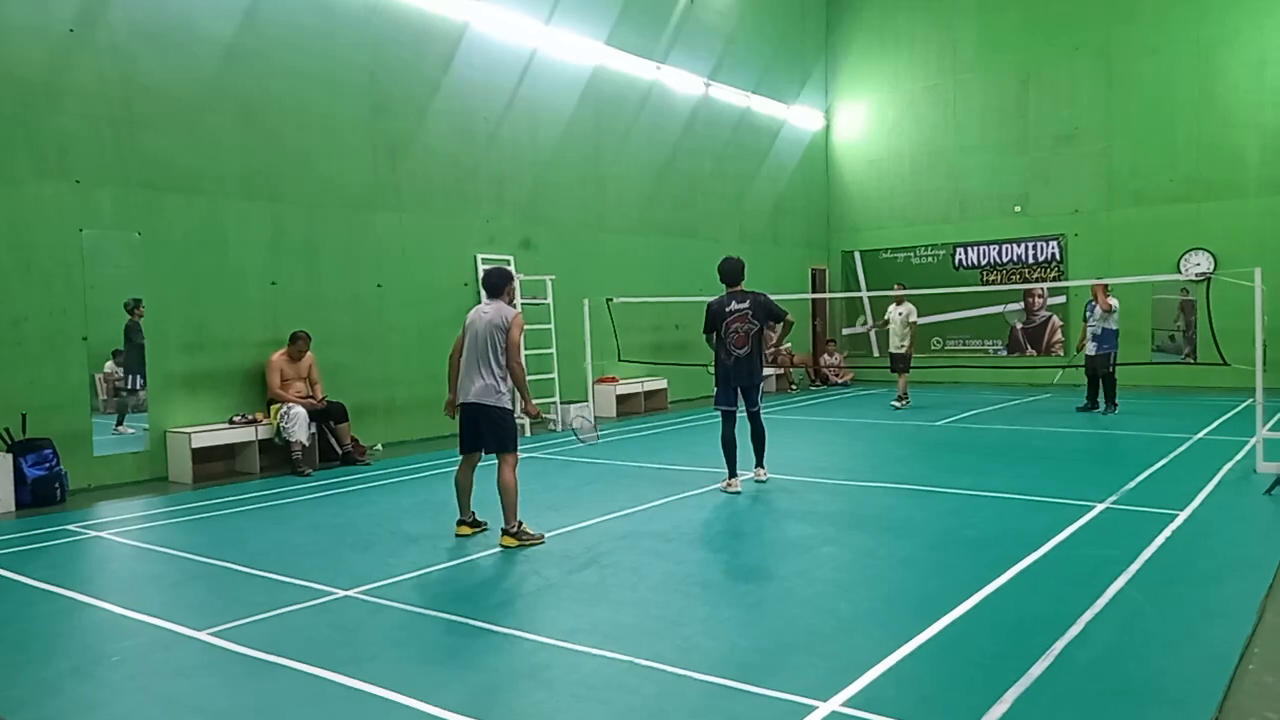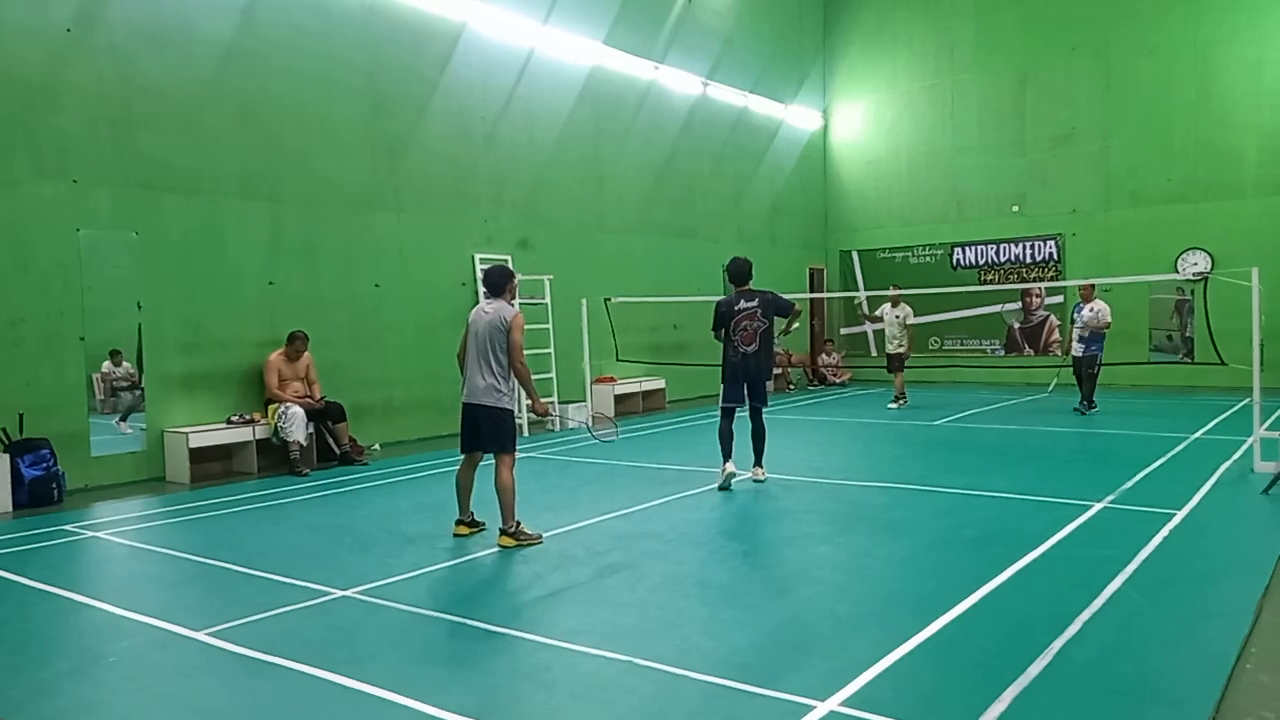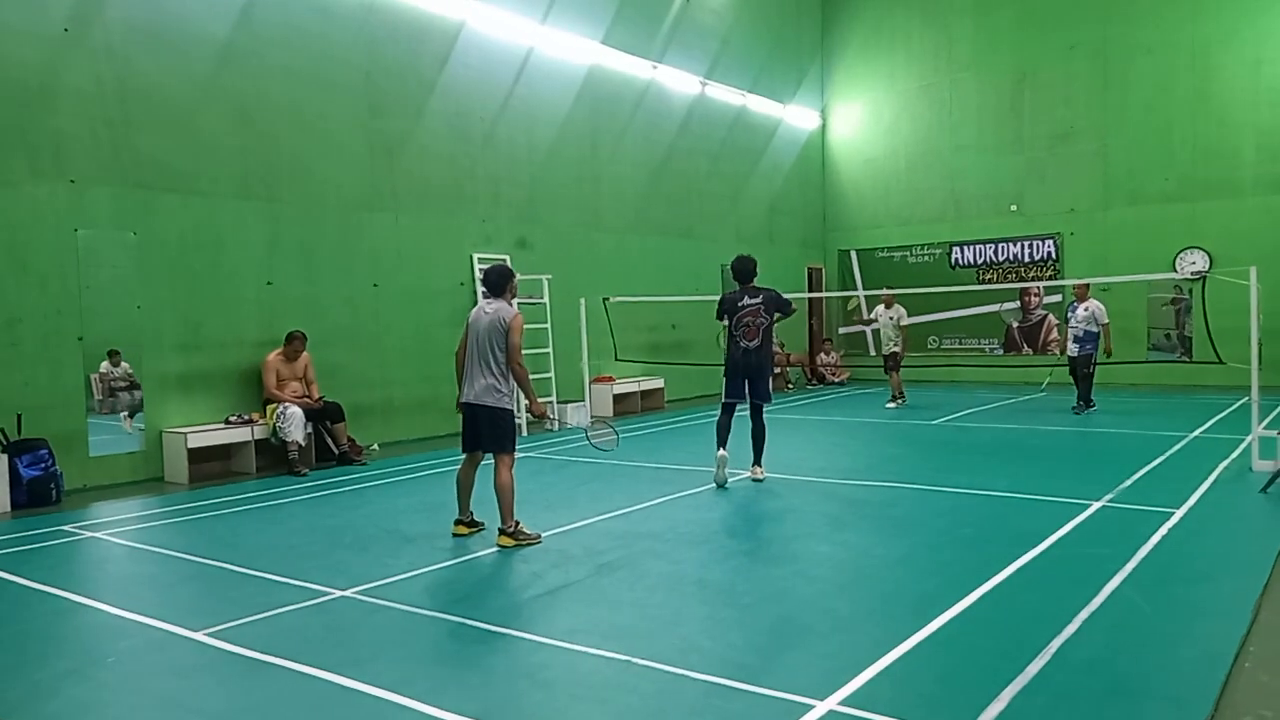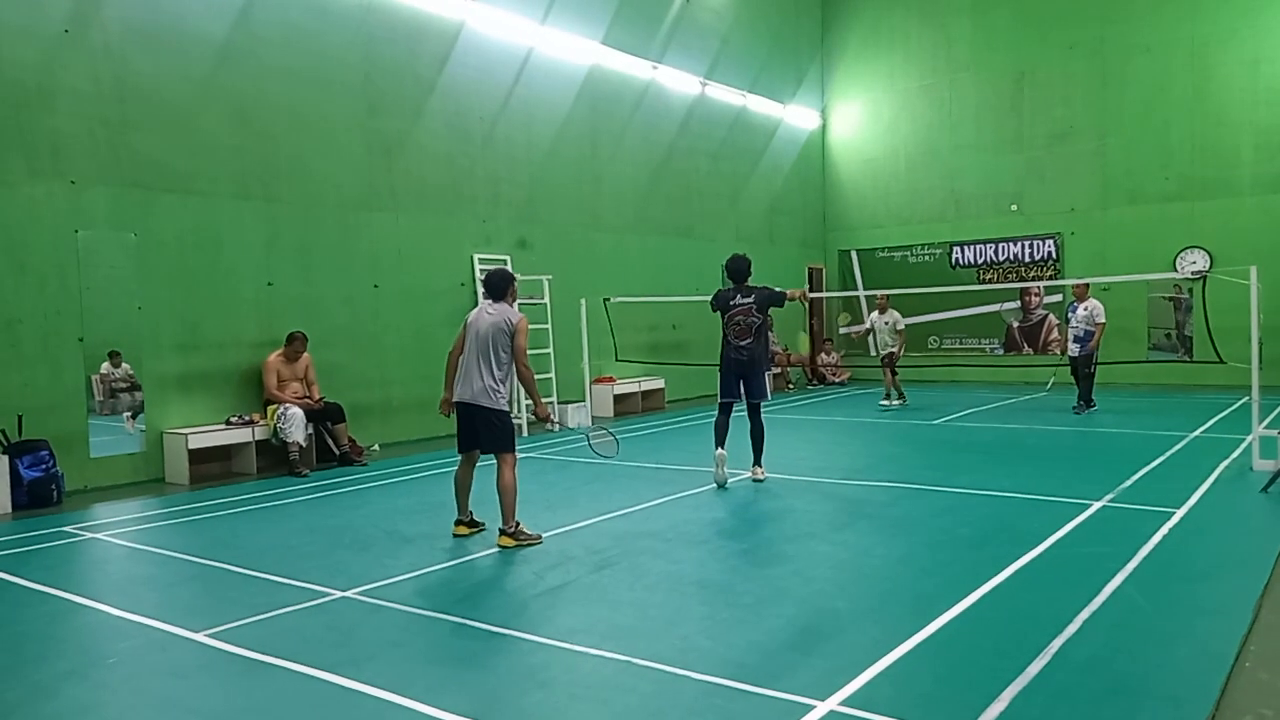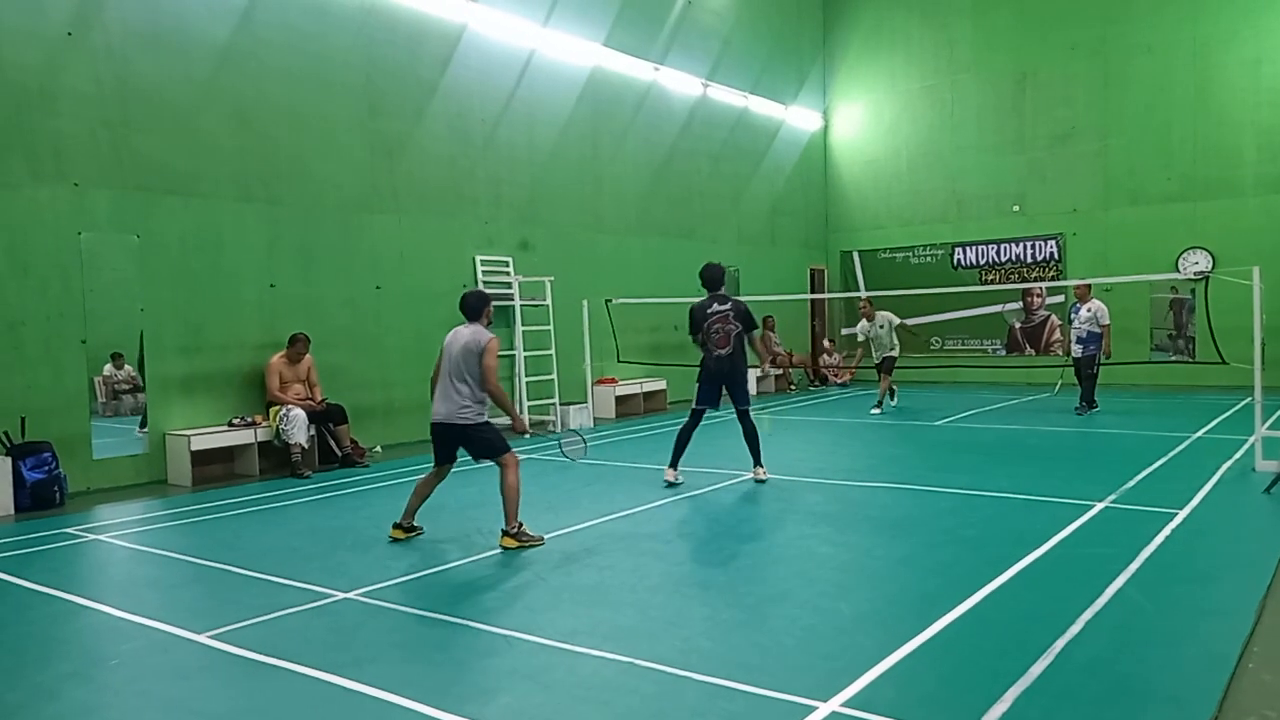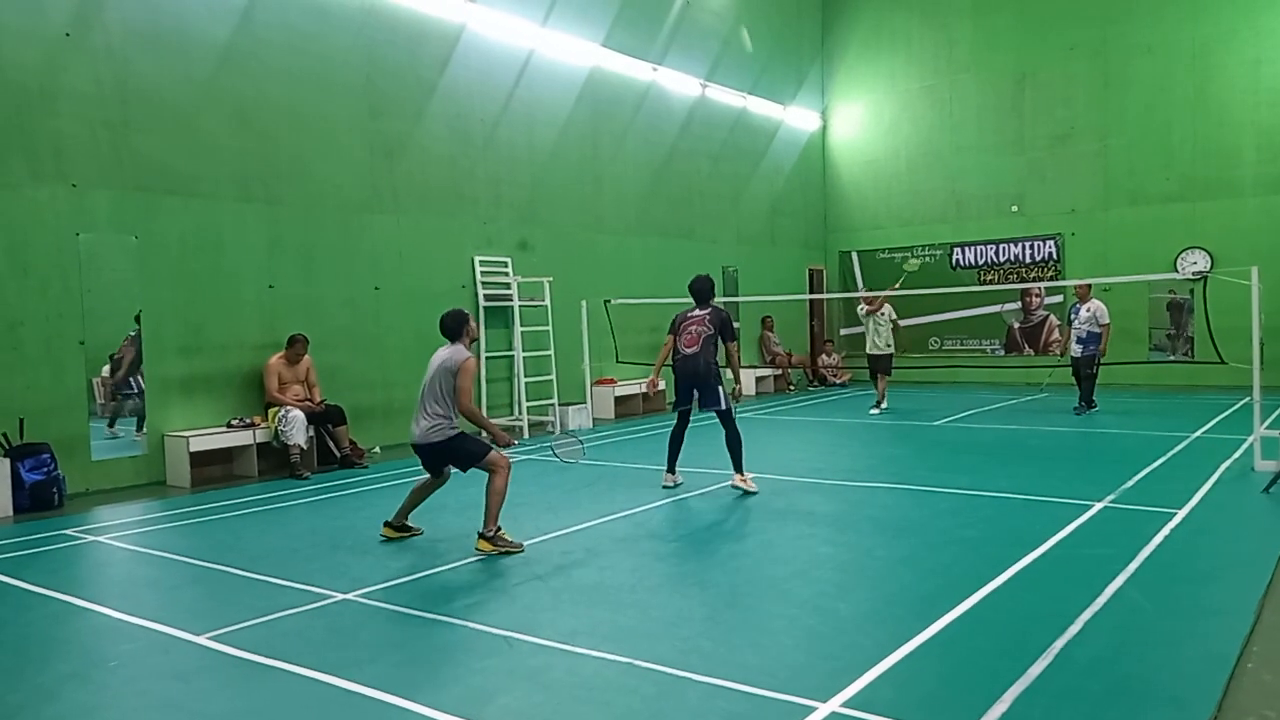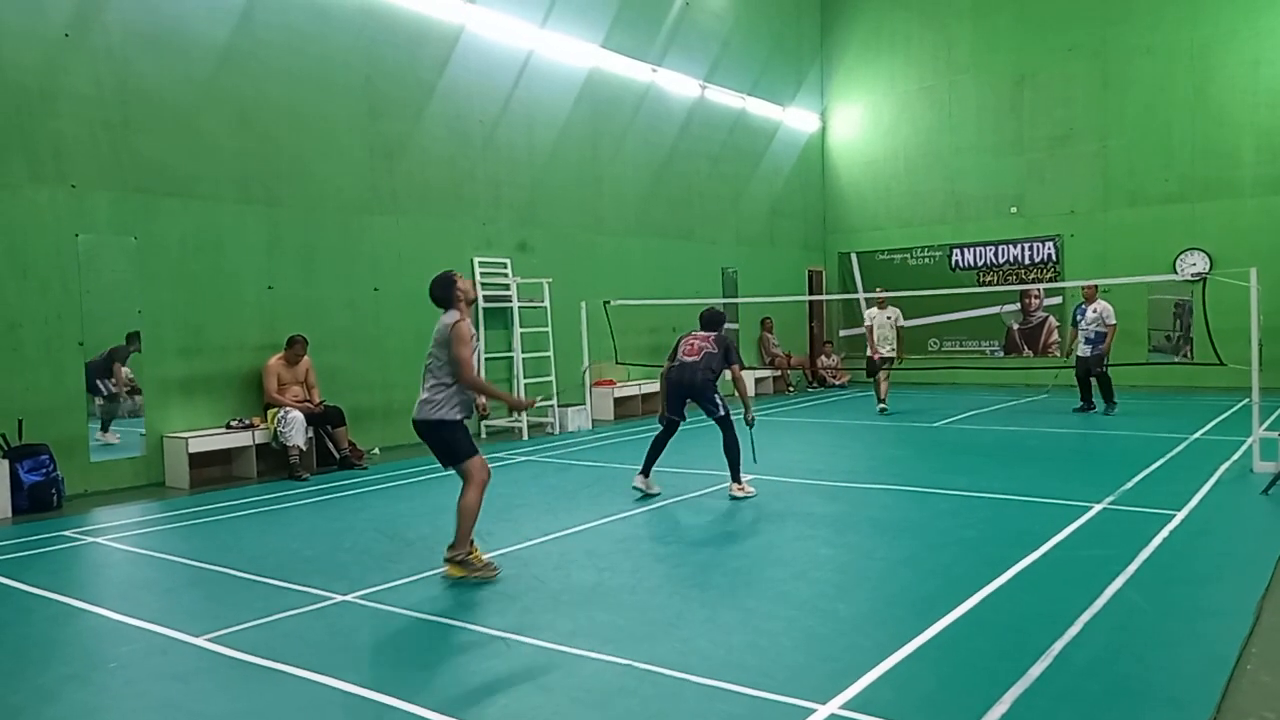
dt=0.4s
person 1, frame 1
left shoulder: (473, 314)
right shoulder: (512, 316)
left elbow: (454, 356)
right elbow: (514, 363)
left wrist: (452, 394)
right wrist: (527, 401)
left hip: (468, 398)
right hip: (494, 400)
left knee: (469, 459)
right knee: (507, 461)
left ankle: (466, 520)
right ankle: (512, 530)
person 1, frame 2
left shoulder: (476, 312)
right shoulder: (513, 316)
left elbow: (462, 355)
right elbow: (517, 363)
right wrist: (535, 399)
left hip: (471, 398)
right hip: (496, 400)
left knee: (470, 459)
right knee: (505, 461)
left ankle: (464, 520)
right ankle: (509, 530)
person 1, frame 3
left shoulder: (476, 312)
right shoulder: (512, 316)
left elbow: (460, 354)
right elbow: (516, 364)
left wrist: (461, 391)
right wrist: (533, 401)
left hip: (471, 398)
right hip: (496, 401)
left knee: (471, 459)
right knee: (504, 462)
left ankle: (464, 520)
right ankle: (508, 530)
person 1, frame 4
left shoulder: (474, 314)
right shoulder: (516, 320)
left elbow: (454, 354)
right elbow: (522, 367)
left wrist: (447, 392)
right wrist: (538, 403)
left hip: (463, 398)
right hip: (490, 401)
left knee: (469, 458)
right knee: (506, 461)
left ankle: (464, 519)
right ankle: (509, 530)
person 1, frame 5
left shoulder: (452, 335)
right shoulder: (488, 340)
left elbow: (435, 377)
right elbow: (492, 386)
right wrist: (515, 417)
left hip: (440, 418)
right hip: (469, 418)
left knee: (439, 470)
right knee: (509, 463)
left ankle: (403, 524)
right ankle: (512, 530)
person 1, frame 6
left shoulder: (441, 353)
right shoulder: (466, 359)
right elbow: (465, 407)
right wrist: (495, 432)
left hip: (420, 435)
right hip: (441, 435)
left knee: (439, 477)
right knee: (500, 466)
left ankle: (396, 523)
right ankle: (489, 534)
person 1, frame 7
left shoulder: (452, 321)
right shoulder: (458, 324)
right elbow: (467, 375)
left wrist: (477, 399)
right wrist: (509, 400)
left hip: (440, 414)
right hip: (438, 417)
left knee: (479, 475)
right knee: (477, 475)
left ankle: (463, 550)
right ankle: (461, 556)
person 2, frame 1
left shoulder: (715, 306)
right shoulder: (759, 301)
left elbow: (709, 339)
right elbow: (789, 320)
right wrist: (778, 341)
left hip: (726, 371)
right hip: (753, 370)
left knee: (728, 422)
right knee: (755, 418)
left ankle: (733, 477)
right ankle: (760, 468)
person 2, frame 2
left shoulder: (723, 304)
right shoulder: (767, 299)
left elbow: (717, 335)
right elbow: (797, 309)
right wrist: (788, 327)
left hip: (733, 368)
right hip: (760, 367)
left knee: (727, 417)
right knee: (756, 416)
left ankle: (728, 462)
right ankle: (758, 468)
person 2, frame 3
left shoulder: (728, 299)
right shoulder: (769, 296)
left elbow: (719, 318)
right elbow: (791, 309)
left hip: (735, 364)
right hip: (761, 364)
left knee: (727, 411)
right knee: (757, 414)
left ankle: (721, 450)
right ankle: (757, 466)
person 2, frame 4
left shoulder: (722, 296)
right shoulder: (762, 295)
right elbow: (790, 296)
right wrist: (801, 292)
left hip: (730, 362)
right hip: (755, 363)
left knee: (724, 411)
right knee: (754, 414)
left ankle: (720, 449)
right ankle: (757, 467)
person 2, frame 5
left shoulder: (697, 310)
right shoulder: (739, 307)
right elbow: (753, 339)
right wrist: (764, 361)
left hip: (710, 369)
right hip: (735, 369)
left knee: (694, 419)
right knee: (744, 418)
left ankle: (671, 468)
right ankle: (758, 468)
person 2, frame 6
left shoulder: (681, 317)
right shoulder: (720, 315)
left elbow: (668, 344)
right elbow: (731, 351)
left wrist: (655, 374)
right wrist: (738, 381)
left hip: (682, 369)
right hip: (706, 370)
left knee: (681, 421)
right knee: (728, 421)
left ankle: (670, 474)
right ankle: (739, 476)
person 2, frame 7
left shoulder: (686, 338)
right shoulder: (725, 341)
left elbow: (667, 370)
right elbow: (736, 375)
left wrist: (664, 404)
right wrist: (747, 408)
left hip: (675, 379)
right hip: (701, 381)
left knee: (669, 428)
right knee: (727, 428)
left ankle: (642, 477)
right ankle: (737, 484)
